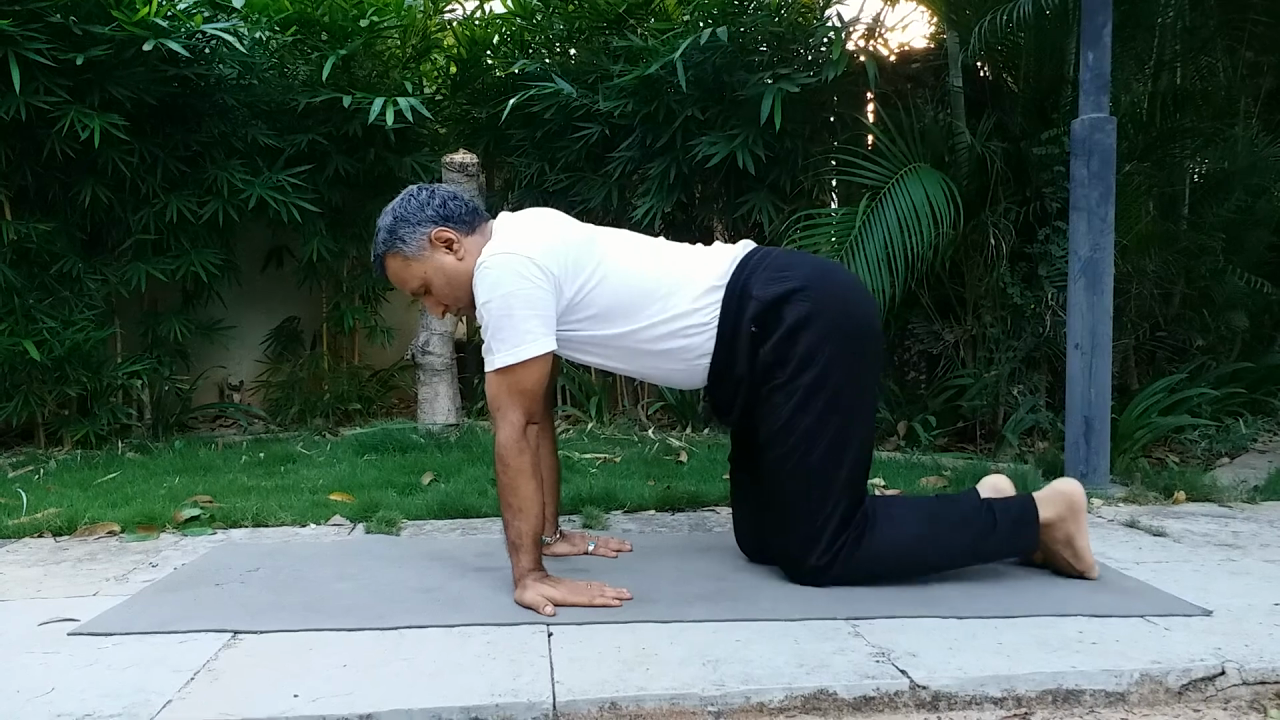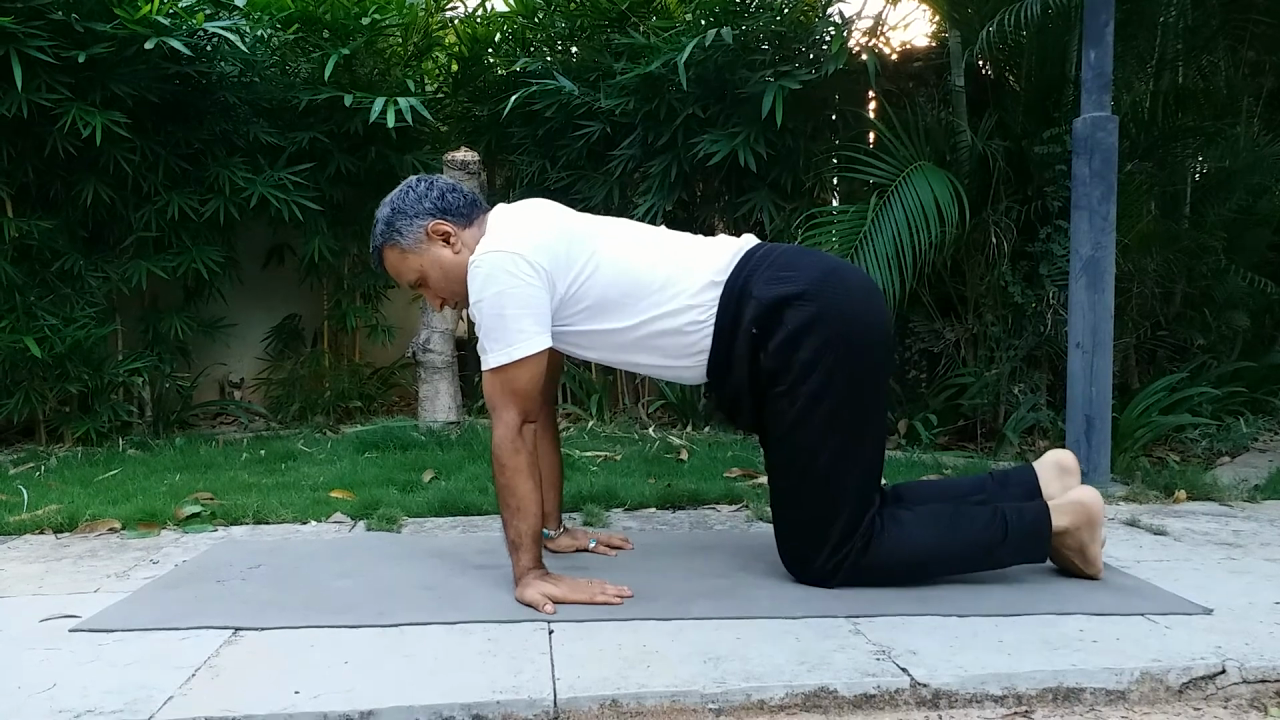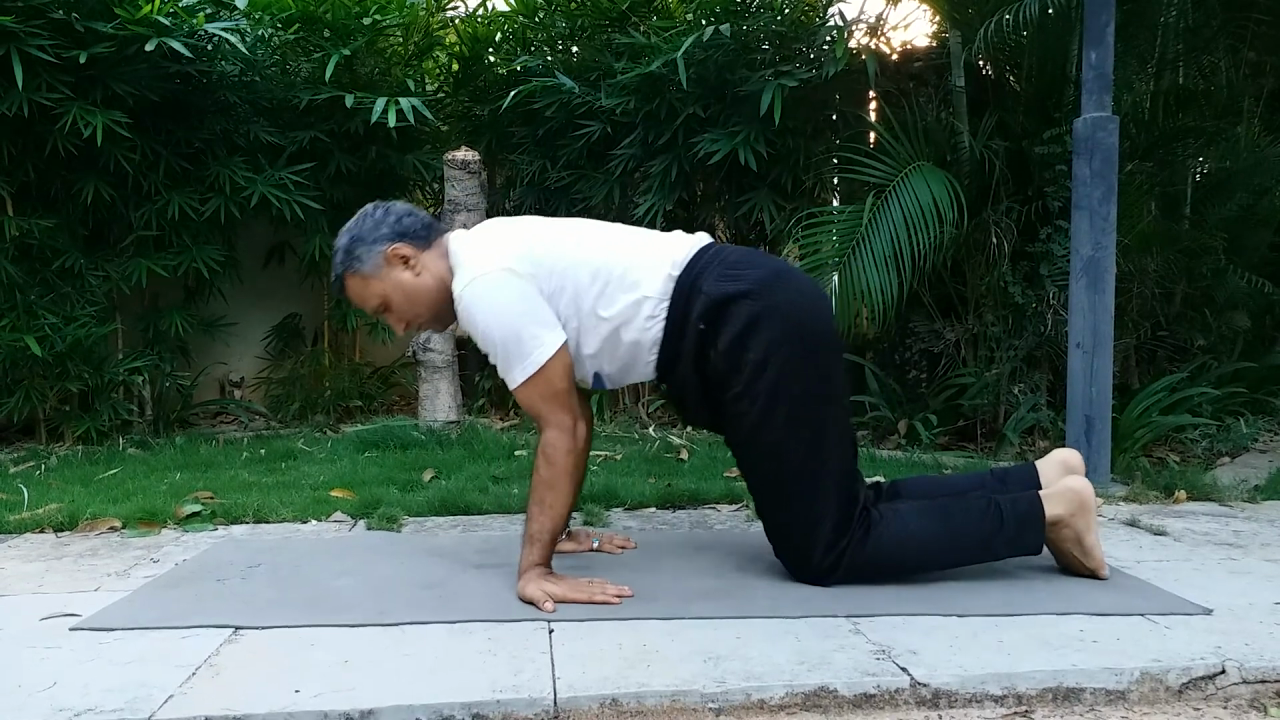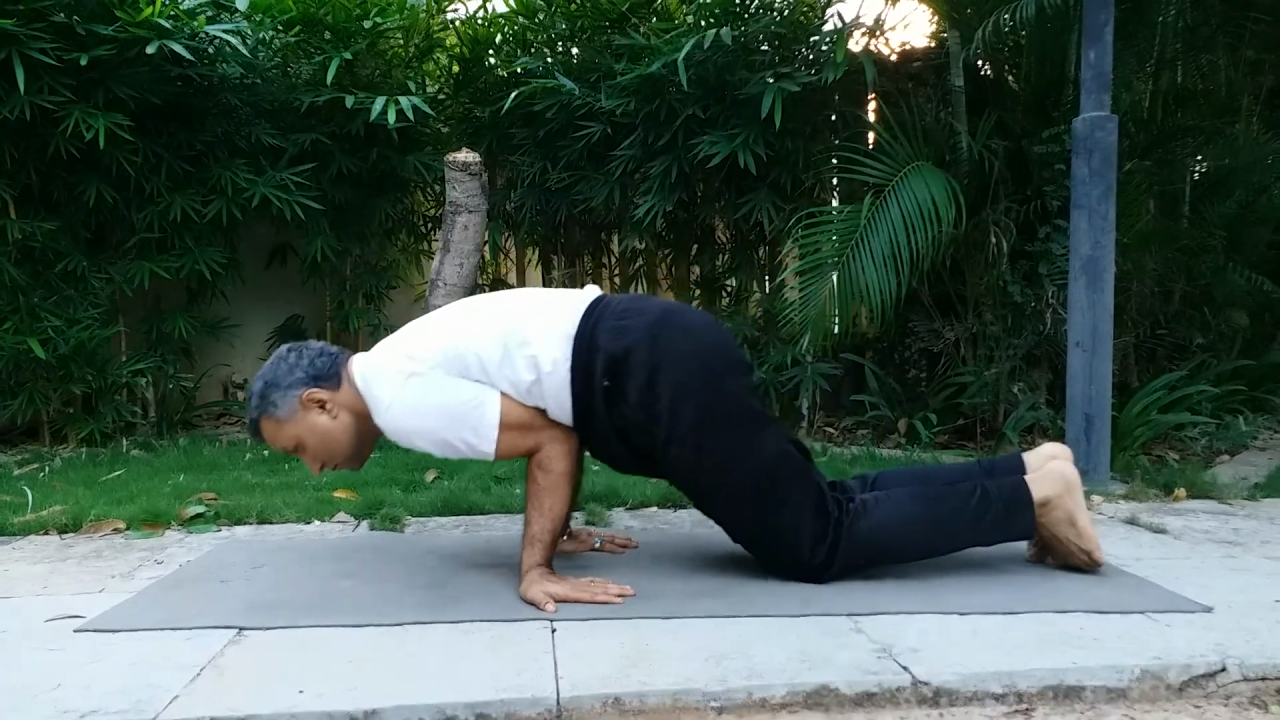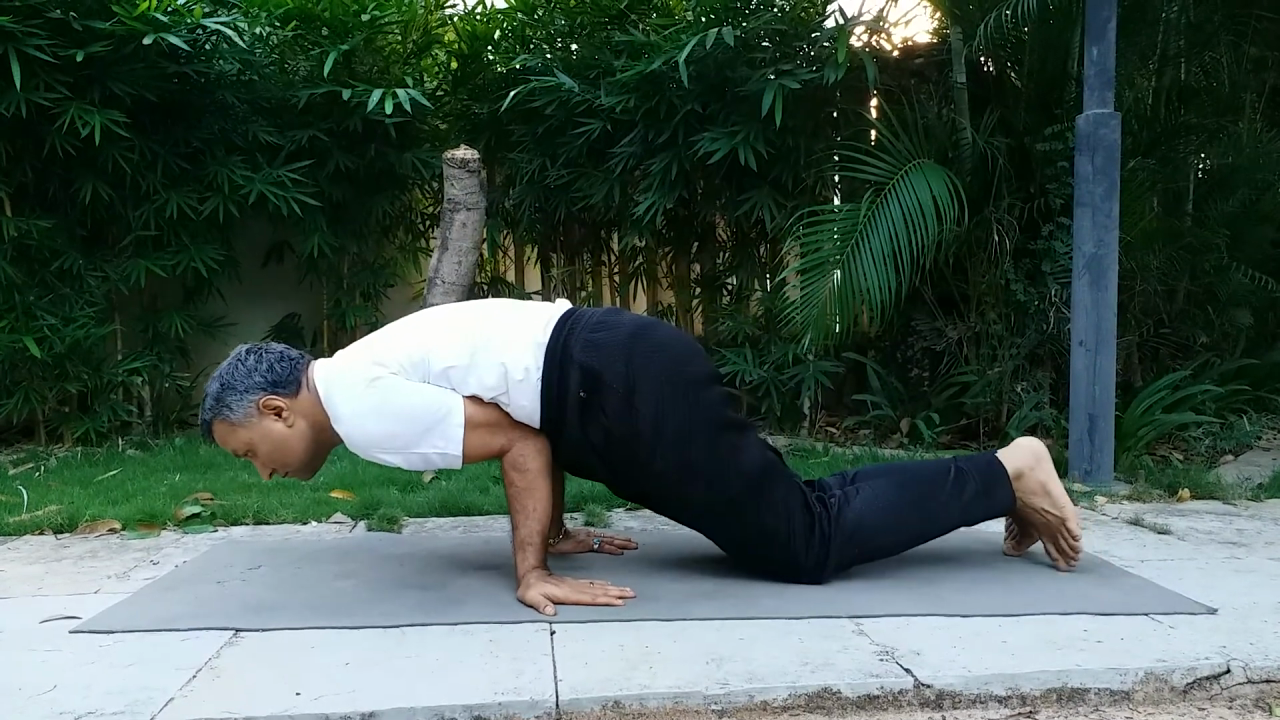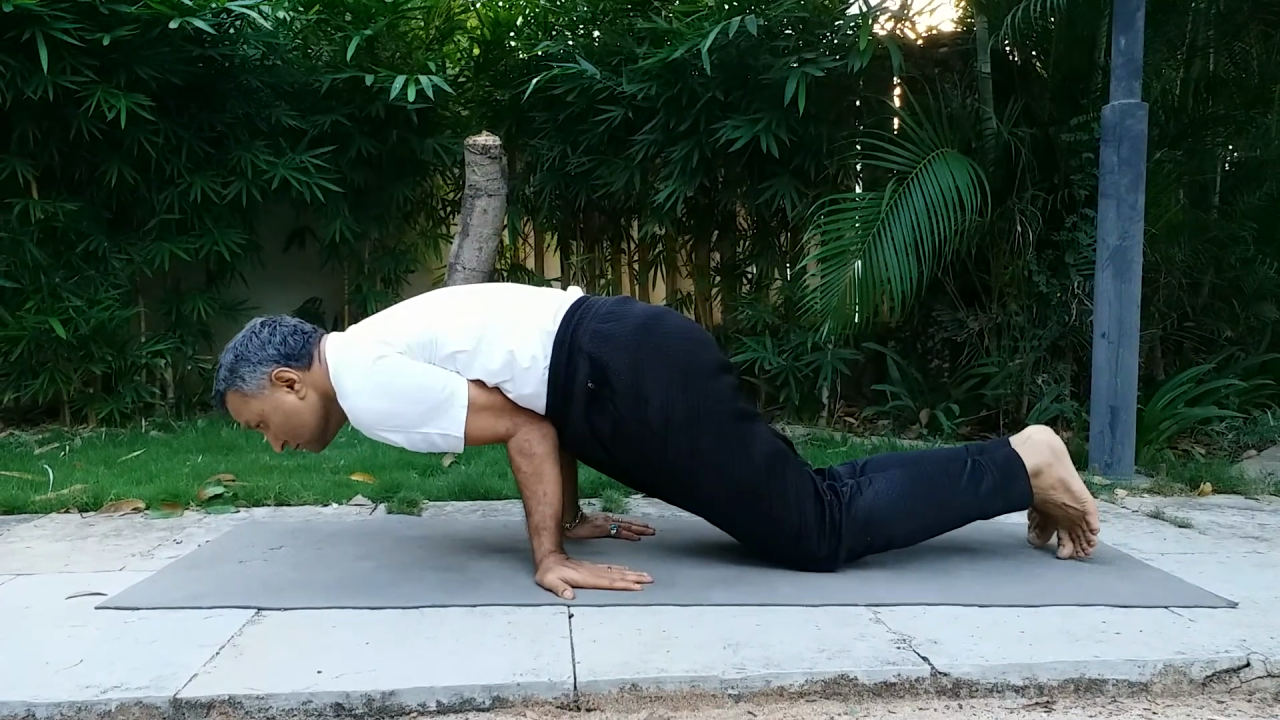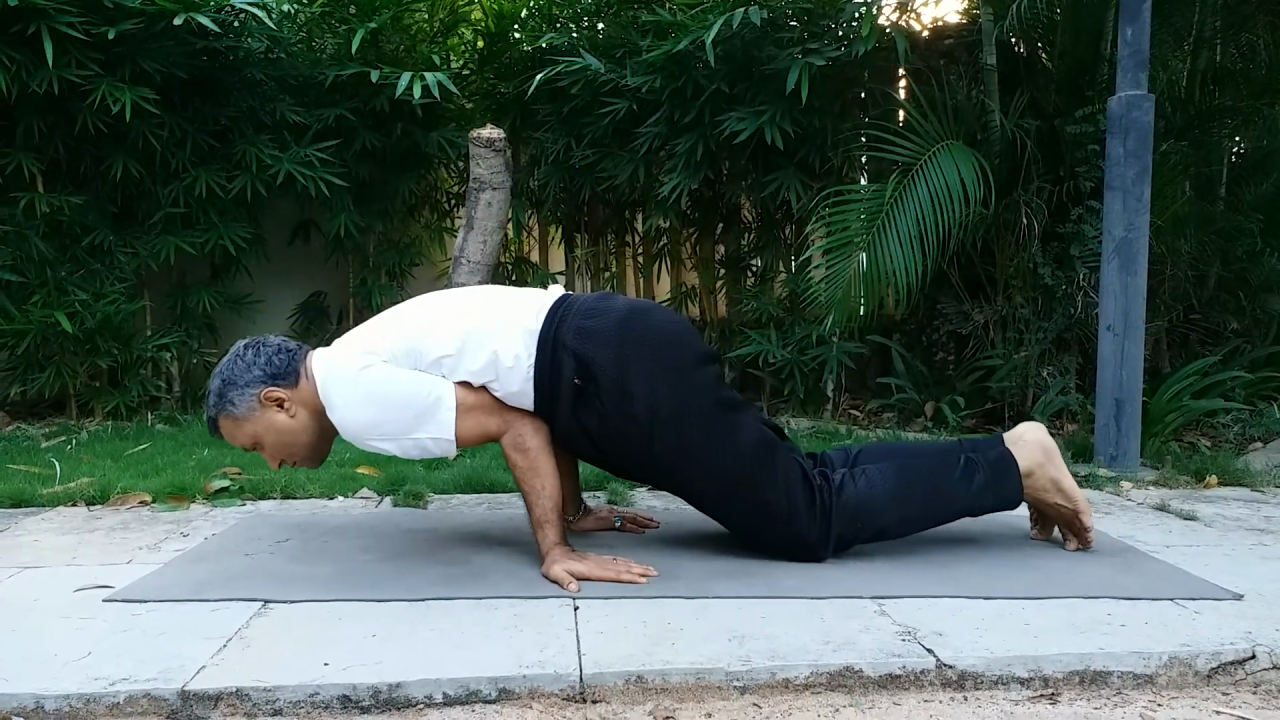
dt=0.7s
person 1, frame 1
left shoulder: (503, 270)
right shoulder: (521, 251)
left elbow: (516, 427)
right elbow: (537, 416)
left wrist: (529, 572)
right wrist: (549, 531)
left hip: (802, 322)
right hip: (785, 321)
left knee: (819, 551)
right knee: (766, 536)
left ankle: (1036, 515)
right ankle: (980, 505)
person 1, frame 2
left shoulder: (498, 265)
right shoulder: (522, 237)
left elbow: (513, 427)
right elbow: (538, 413)
left wrist: (529, 571)
right wrist: (552, 527)
left hip: (804, 322)
right hip: (811, 308)
left knee: (827, 554)
right knee: (834, 513)
left ankle: (1053, 521)
right ankle: (1037, 483)
person 1, frame 3
left shoulder: (483, 286)
right shoulder: (489, 258)
left elbow: (565, 427)
right elbow: (568, 410)
left wrist: (535, 566)
right wrist: (557, 529)
left hip: (753, 325)
right hip: (758, 313)
left knee: (826, 549)
right knee: (833, 512)
left ankle: (1043, 508)
right ankle: (1039, 477)
person 1, frame 4
left shoulder: (397, 397)
right shoulder: (405, 363)
left elbow: (548, 440)
left wrist: (535, 569)
right wrist: (555, 532)
left hip: (661, 373)
right hip: (664, 351)
left knee: (816, 542)
right knee: (816, 508)
left ankle: (1029, 494)
right ankle: (1025, 469)
person 1, frame 5
left shoulder: (358, 410)
right shoulder: (369, 375)
left elbow: (519, 441)
left wrist: (530, 574)
right wrist: (549, 533)
left hip: (628, 388)
right hip: (620, 372)
left knee: (809, 543)
right knee: (794, 509)
left ankle: (1005, 476)
right ankle: (999, 473)
person 1, frame 6
left shoulder: (366, 386)
right shoulder: (379, 350)
left elbow: (521, 427)
left wrist: (549, 558)
right wrist: (567, 517)
left hip: (635, 379)
right hip: (627, 357)
left knee: (820, 529)
right knee: (804, 500)
left ankle: (1021, 466)
right ankle: (1012, 465)
person 1, frame 7
left shoulder: (353, 399)
right shoulder: (367, 365)
left elbow: (513, 425)
left wrist: (554, 550)
right wrist: (572, 508)
left hip: (620, 369)
right hip: (615, 350)
left knee: (812, 520)
right knee: (795, 483)
left ankle: (1012, 463)
right ankle: (1003, 459)
